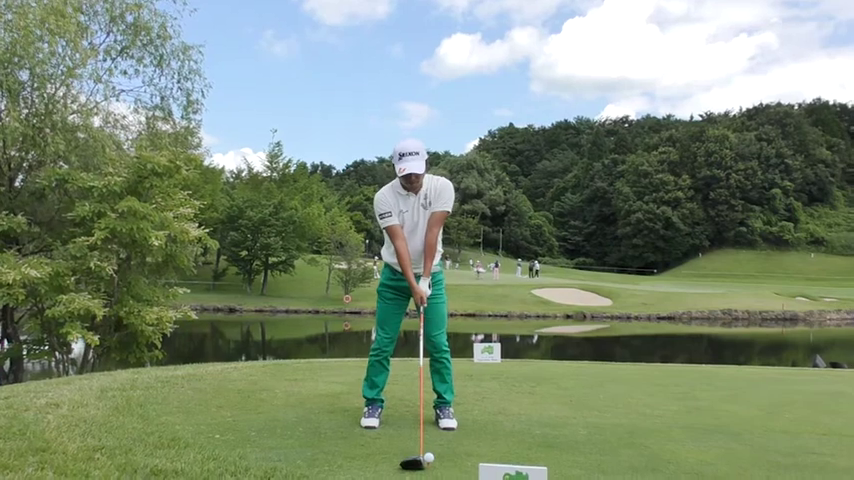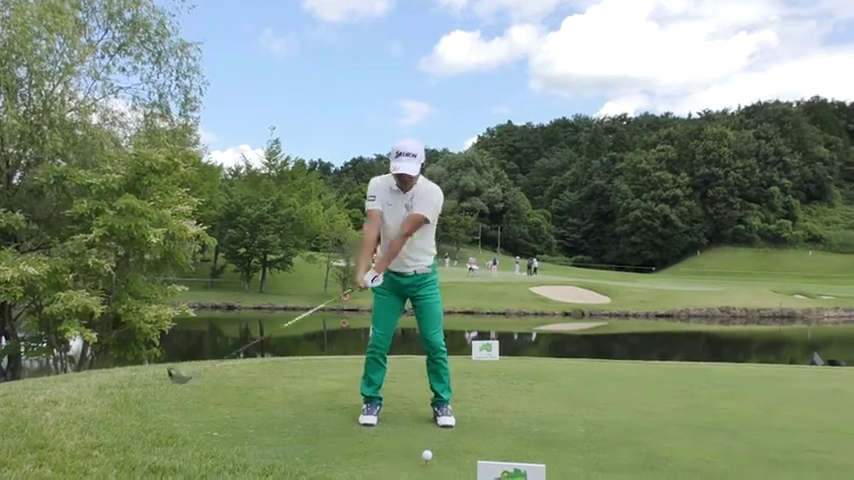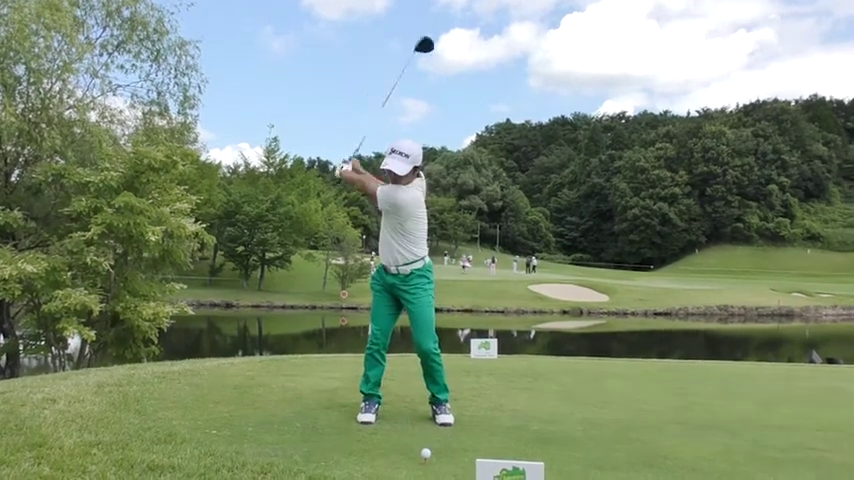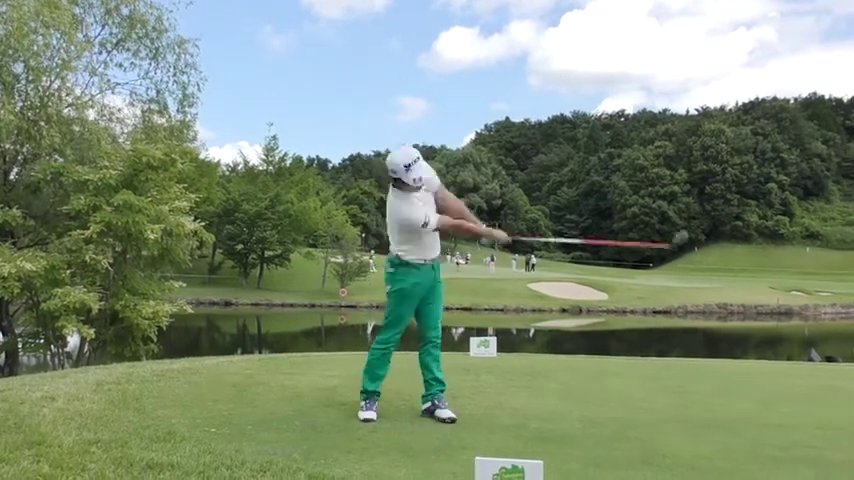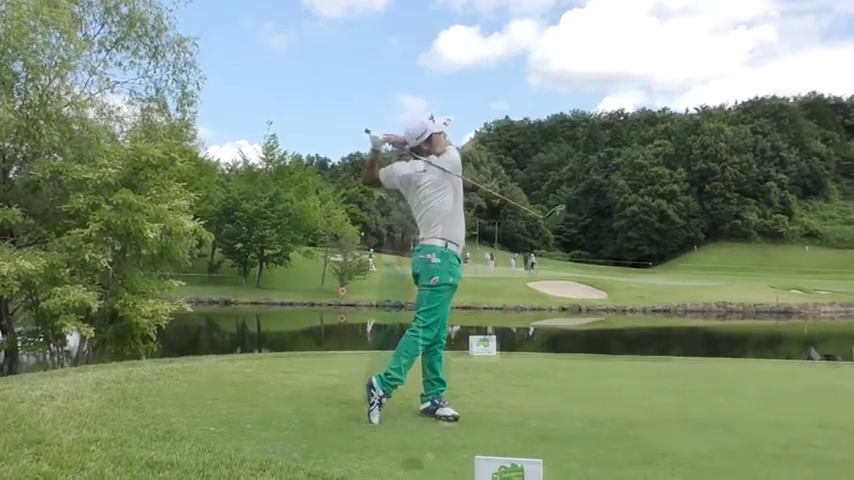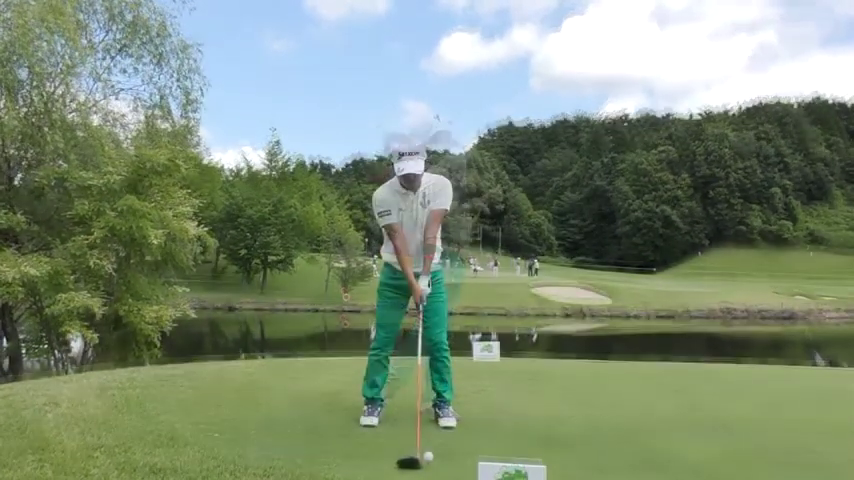
dt=0.7s
person 1, frame 1
left shoulder: (442, 187)
right shoulder: (384, 197)
left elbow: (432, 234)
right elbow: (399, 242)
left wrist: (425, 278)
right wrist: (412, 285)
left hip: (431, 275)
right hip: (394, 276)
left knee: (438, 343)
right knee: (383, 343)
left ankle: (444, 405)
right ankle: (373, 403)
person 1, frame 2
left shoulder: (431, 193)
right shoulder: (378, 185)
left elbow: (404, 234)
right elbow: (371, 227)
left wrist: (377, 269)
right wrist: (363, 267)
left hip: (423, 278)
right hip: (390, 277)
left knee: (434, 343)
right knee: (379, 341)
left ankle: (441, 403)
right ankle: (371, 401)
person 1, frame 3
left shoulder: (402, 196)
right shoulder: (416, 180)
left elbow: (367, 187)
right elbow: (379, 186)
left wrist: (347, 174)
right wrist: (358, 169)
left hip: (415, 278)
right hip: (386, 275)
left knee: (426, 344)
right knee: (376, 340)
left ankle: (440, 401)
right ankle: (370, 399)
person 1, frame 4
left shoulder: (420, 174)
right shoulder: (404, 211)
left elbow: (446, 199)
right elbow: (450, 226)
left wrist: (478, 225)
right wrist: (486, 233)
left hip: (428, 269)
right hip: (405, 271)
left knee: (431, 336)
right knee: (389, 337)
left ankle: (433, 399)
right ankle: (369, 396)
person 1, frame 5
left shoulder: (404, 171)
right shoulder: (449, 163)
left elbow: (370, 177)
right elbow: (447, 146)
left wrist: (376, 148)
right wrist: (402, 140)
left hip: (427, 255)
right hip: (442, 257)
left knee: (435, 334)
right knee: (424, 328)
left ankle: (433, 397)
right ankle: (384, 384)
person 1, frame 6
left shoulder: (440, 185)
right shoulder: (382, 195)
left elbow: (431, 232)
right elbow: (398, 240)
left wrist: (425, 276)
right wrist: (412, 283)
left hip: (431, 272)
right hip: (395, 274)
left knee: (438, 341)
right knee: (383, 341)
left ankle: (443, 403)
right ankle: (373, 401)
